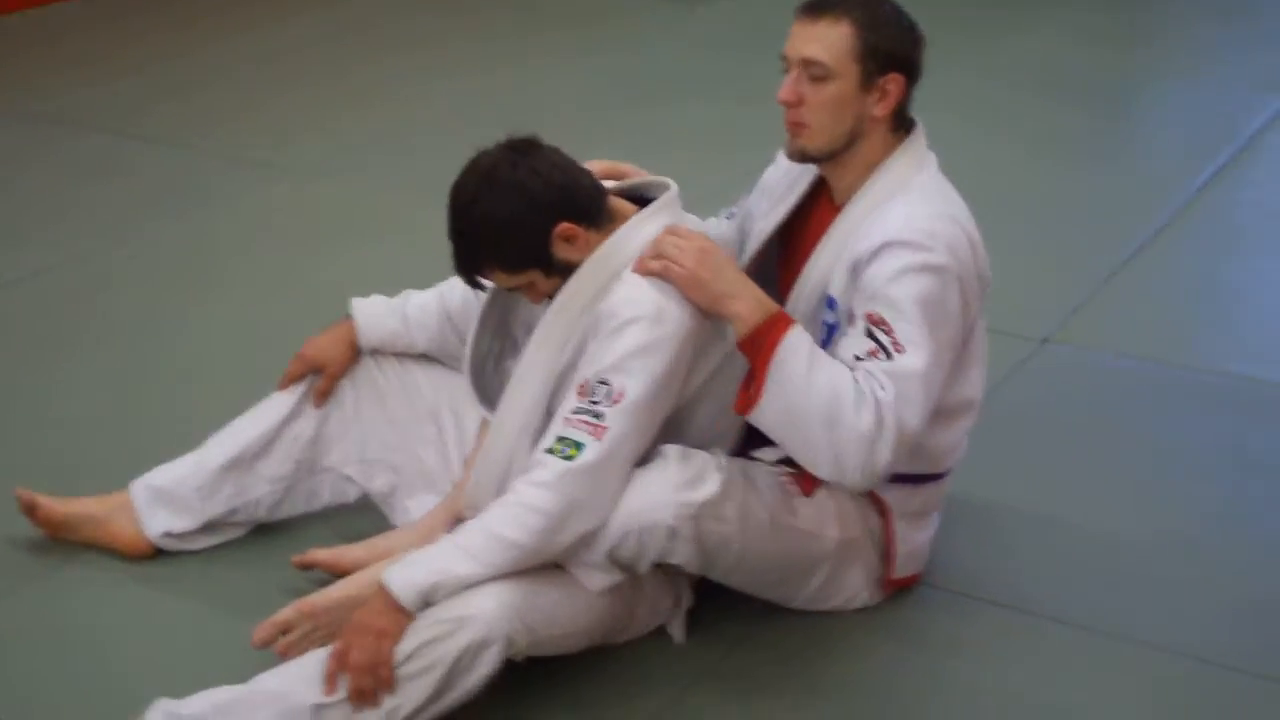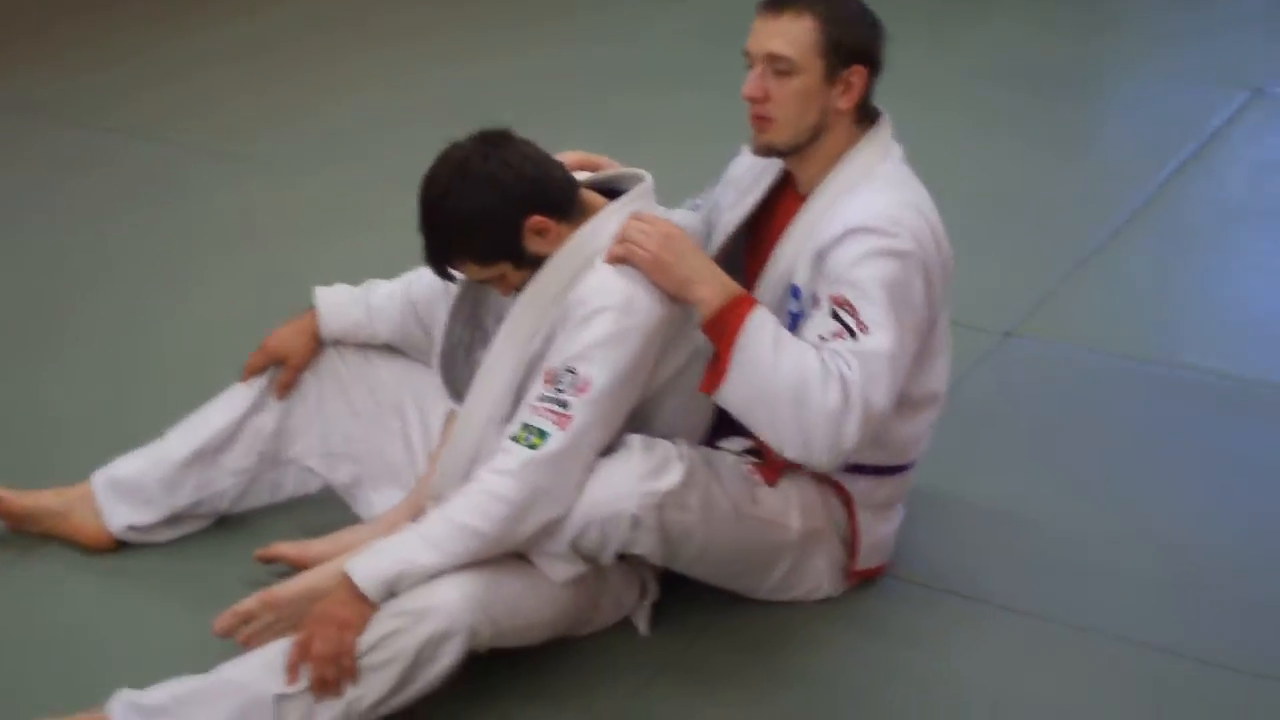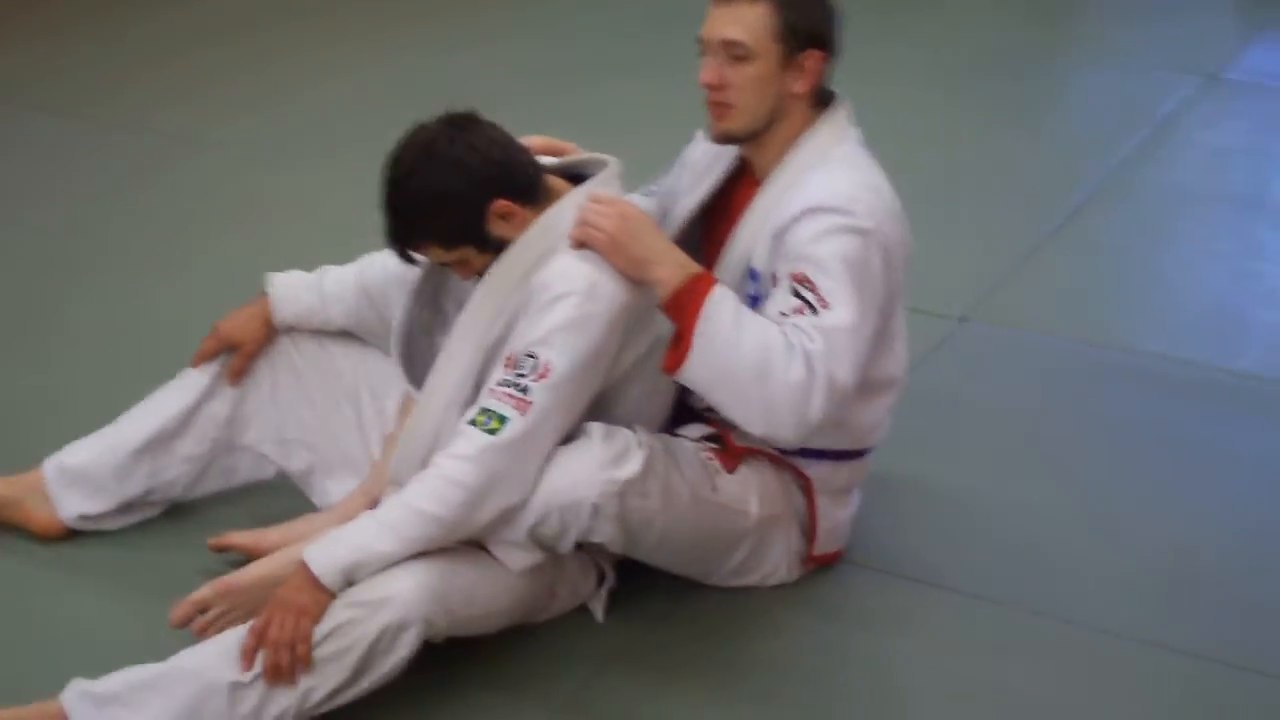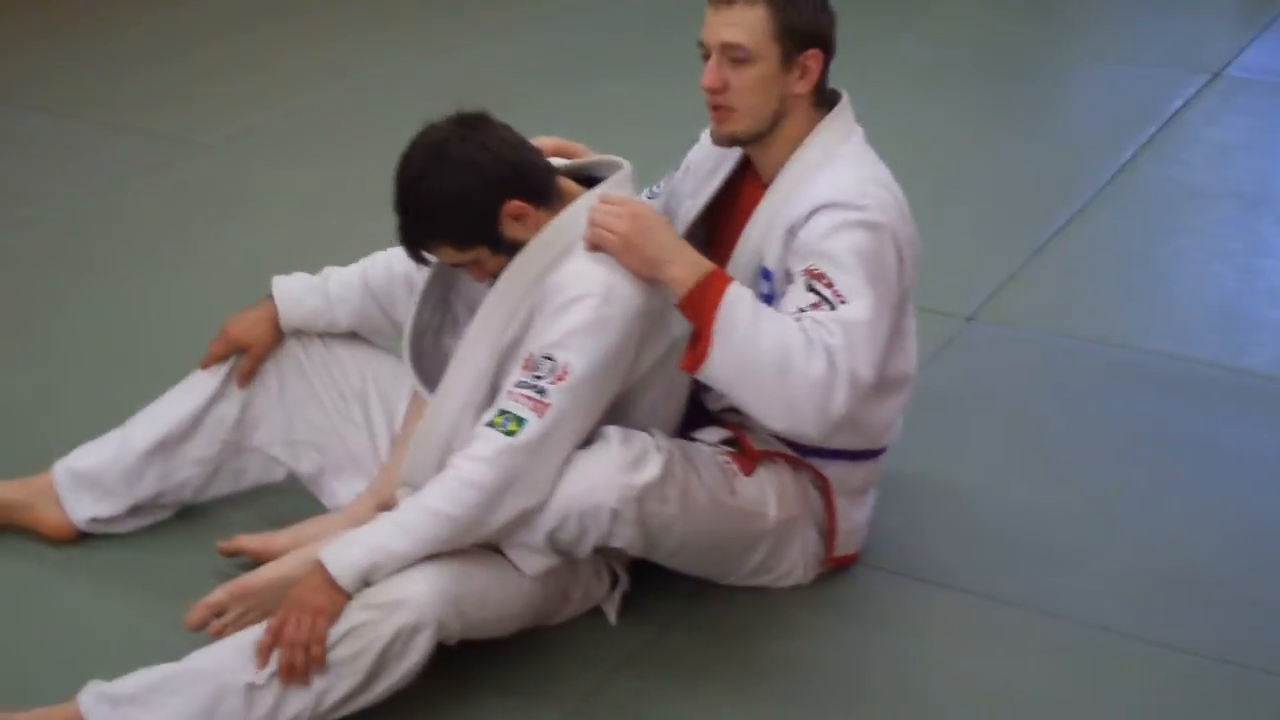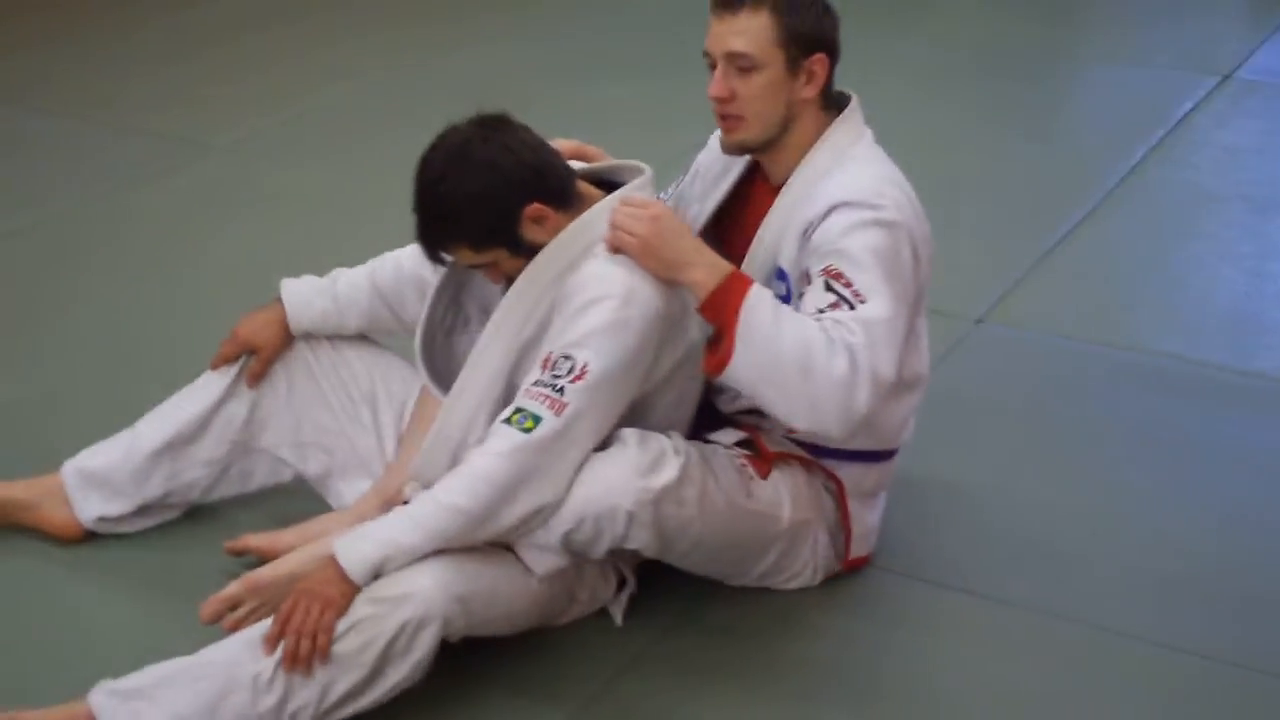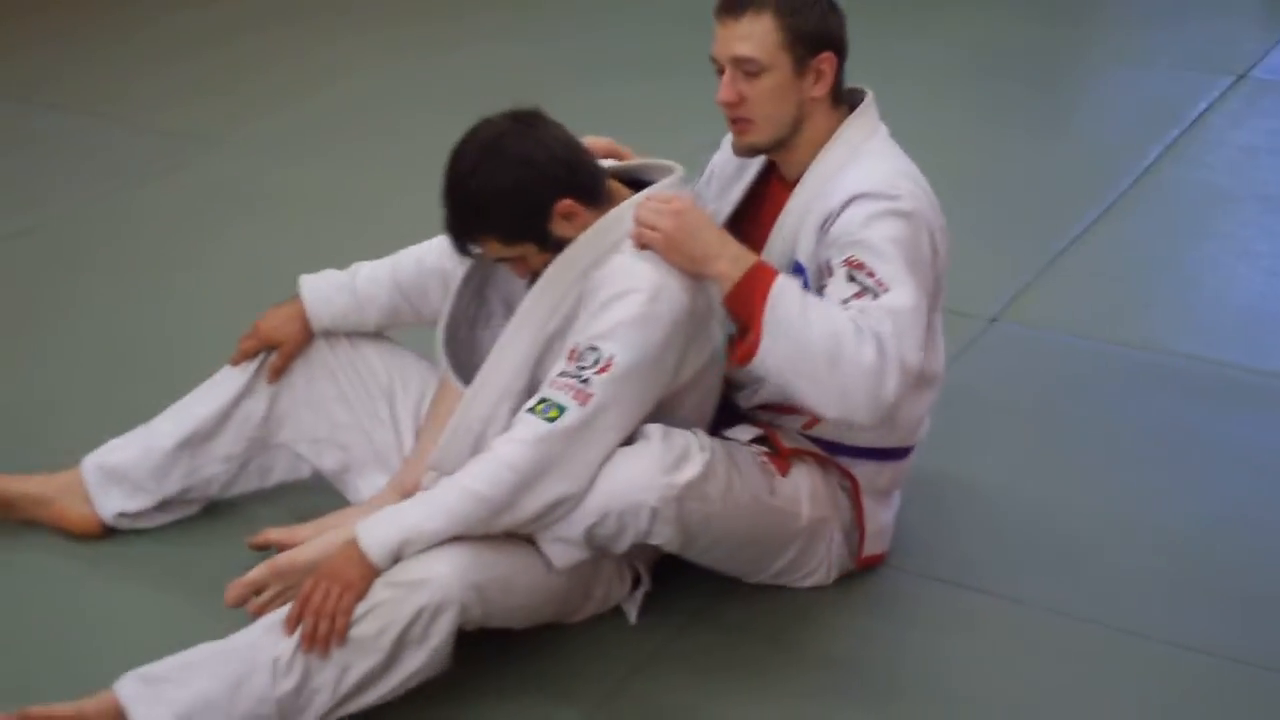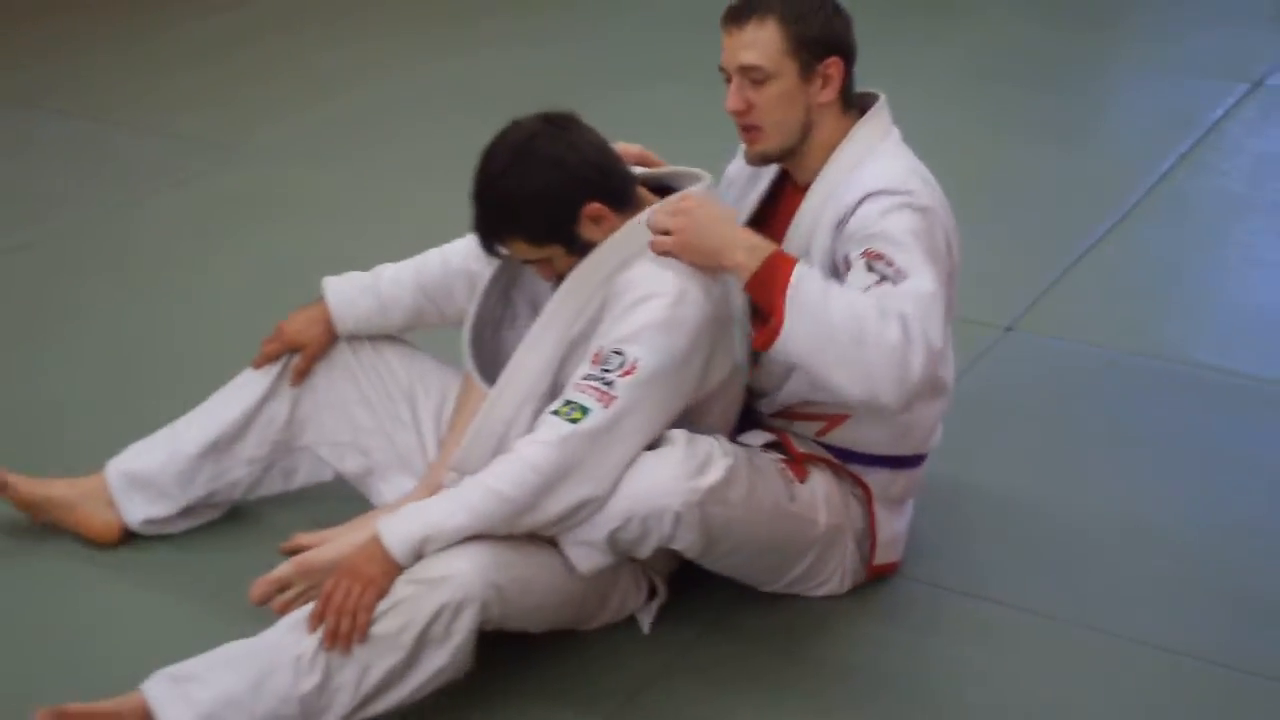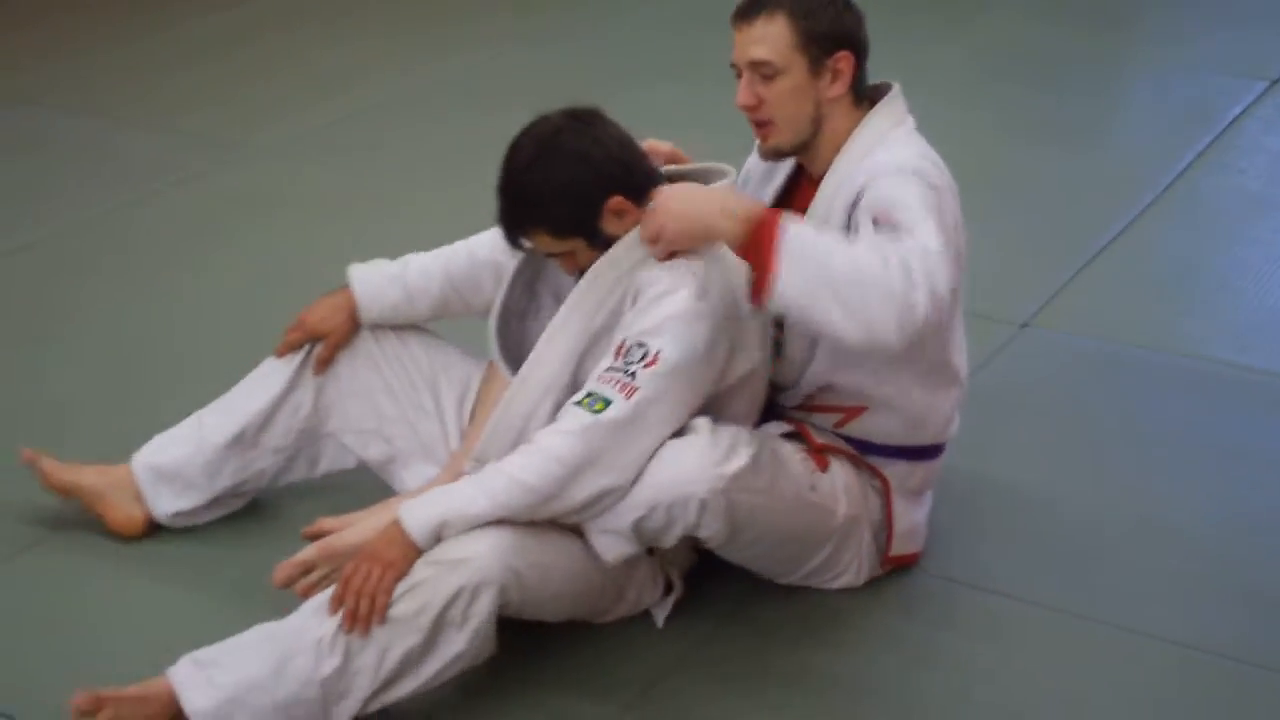
dt=0.1s
person 1, frame 1
left shoulder: (649, 311)
right shoulder: (604, 222)
left elbow: (563, 501)
right elbow: (481, 307)
left wrist: (403, 590)
right wrist: (361, 329)
right hip: (536, 466)
left knee: (474, 613)
right knee: (351, 386)
right ankle: (145, 514)
person 1, frame 2
left shoulder: (618, 304)
right shoulder: (574, 217)
left elbow: (525, 488)
right elbow: (450, 299)
left wrist: (365, 581)
right wrist: (321, 319)
right hip: (497, 454)
left knee: (439, 606)
right knee: (314, 375)
right ankle: (111, 505)
person 1, frame 3
left shoulder: (581, 291)
right shoulder: (538, 203)
left elbow: (485, 475)
right elbow: (407, 283)
left wrist: (325, 570)
right wrist: (277, 304)
right hip: (457, 441)
left knee: (395, 595)
right knee: (265, 361)
right ankle: (63, 491)
person 1, frame 4
left shoulder: (599, 296)
right shoulder: (545, 201)
left elbow: (502, 478)
right elbow: (413, 277)
left wrist: (342, 571)
right wrist: (285, 307)
right hip: (467, 445)
left knee: (411, 599)
right knee: (275, 363)
right ankle: (73, 496)
person 1, frame 5
left shoulder: (618, 297)
right shoulder: (559, 204)
left elbow: (516, 475)
right elbow: (422, 277)
left wrist: (353, 564)
right wrist: (293, 309)
right hip: (474, 445)
left knee: (417, 593)
right knee: (283, 364)
right ankle: (80, 496)
person 1, frame 6
left shoulder: (648, 297)
right shoulder: (580, 205)
left elbow: (540, 466)
right elbow: (446, 268)
left wrist: (375, 546)
right wrist: (313, 306)
right hip: (494, 447)
left knee: (436, 580)
right knee: (300, 361)
right ankle: (100, 492)
person 1, frame 7
left shoulder: (672, 301)
right shoulder: (603, 211)
left elbow: (562, 469)
right elbow: (471, 270)
left wrist: (397, 543)
right wrist: (335, 309)
right hip: (511, 451)
left knee: (456, 576)
right knee: (321, 363)
right ankle: (122, 497)
person 1, frame 8
left shoulder: (694, 293)
right shoulder: (623, 213)
left elbow: (586, 460)
right elbow: (496, 260)
left wrist: (417, 525)
right wrist: (360, 296)
right hip: (532, 445)
left knee: (473, 561)
right knee: (344, 349)
right ankle: (149, 488)
person 2, frame 1
left shoulder: (919, 243)
right shoulder: (806, 167)
left elbow: (864, 443)
right elbow: (722, 254)
left wrist: (742, 305)
left hip: (854, 520)
right hip: (772, 437)
left knee: (668, 496)
person 2, frame 2
left shoulder: (883, 232)
right shoulder: (773, 157)
left elbow: (830, 423)
right elbow: (693, 244)
left wrist: (707, 288)
left hip: (819, 508)
right hip: (736, 426)
left knee: (630, 484)
person 2, frame 3
left shoulder: (841, 212)
right shoulder: (729, 143)
left elbow: (795, 398)
right elbow: (650, 226)
left wrist: (666, 270)
left hip: (778, 492)
right hip: (694, 411)
left knee: (592, 473)
person 2, frame 4
left shoulder: (850, 210)
right shoulder: (731, 145)
left elbow: (815, 396)
right elbow: (654, 226)
left wrist: (681, 268)
left hip: (795, 493)
right hip: (701, 413)
left knee: (611, 480)
person 2, frame 5
left shoulder: (865, 211)
right shoulder: (740, 149)
left elbow: (839, 395)
right elbow: (664, 243)
left wrist: (700, 270)
left hip: (807, 493)
right hip: (712, 413)
left knee: (628, 483)
person 2, frame 6
left shoulder: (879, 204)
right shoulder: (754, 151)
left elbow: (868, 380)
right elbow: (674, 263)
left wrist: (726, 260)
left hip: (821, 490)
right hip: (730, 416)
left knee: (655, 477)
person 2, frame 7
left shoulder: (893, 201)
right shoulder: (771, 157)
left elbow: (894, 363)
right elbow: (695, 265)
left wrist: (745, 254)
left hip: (836, 496)
right hip: (745, 421)
left knee: (678, 482)
person 2, frame 8
left shoulder: (903, 178)
right shoulder: (790, 155)
left elbow: (901, 306)
left wrist: (740, 219)
right wrist: (682, 190)
left hip: (858, 488)
right hip: (773, 415)
left knee: (703, 467)
